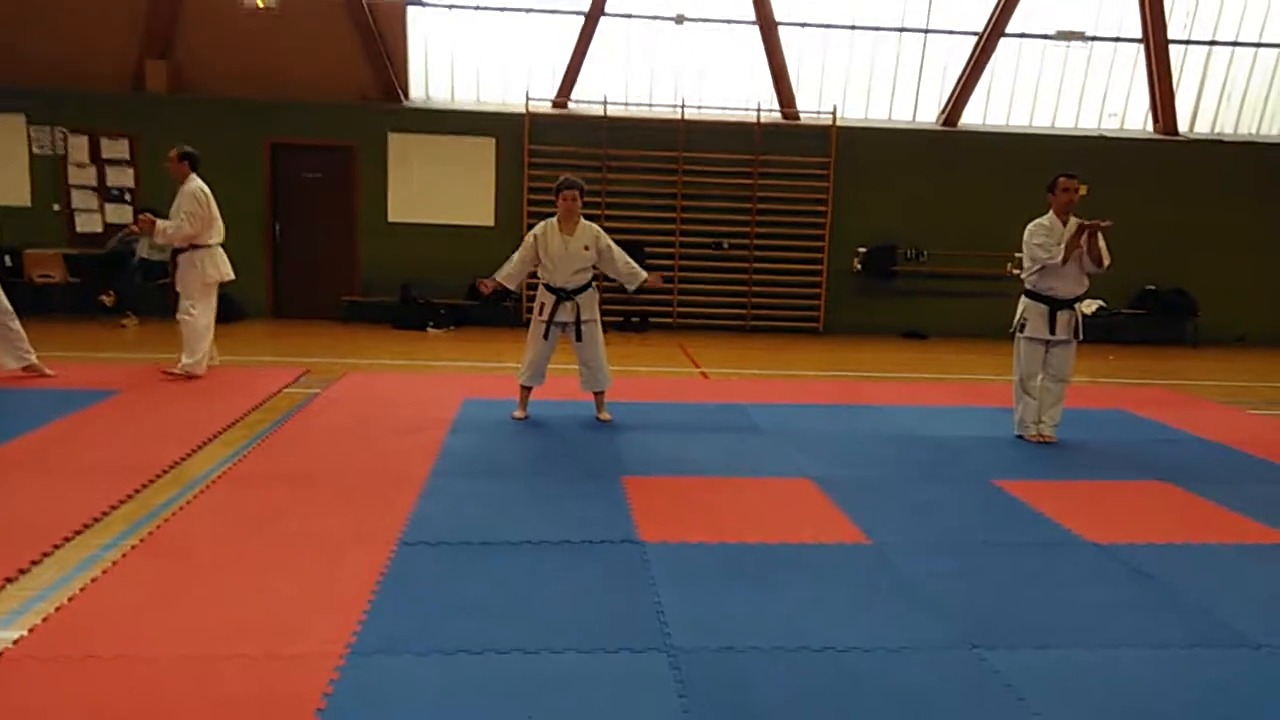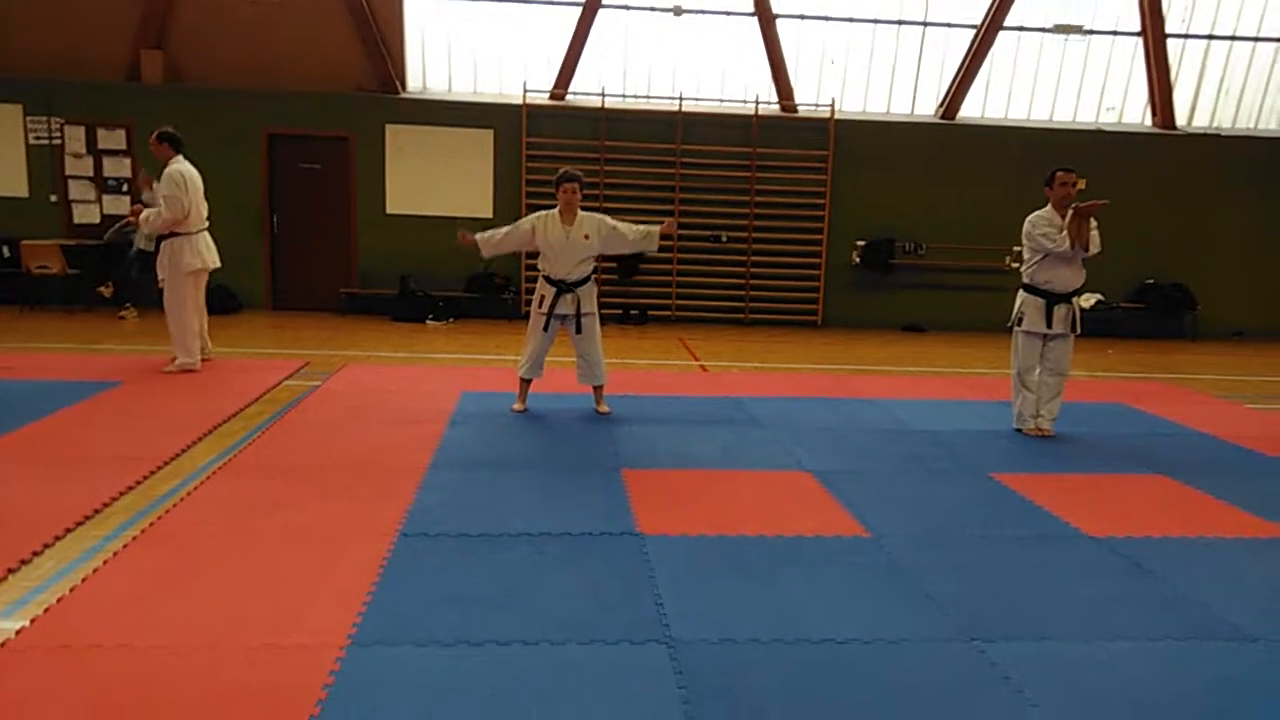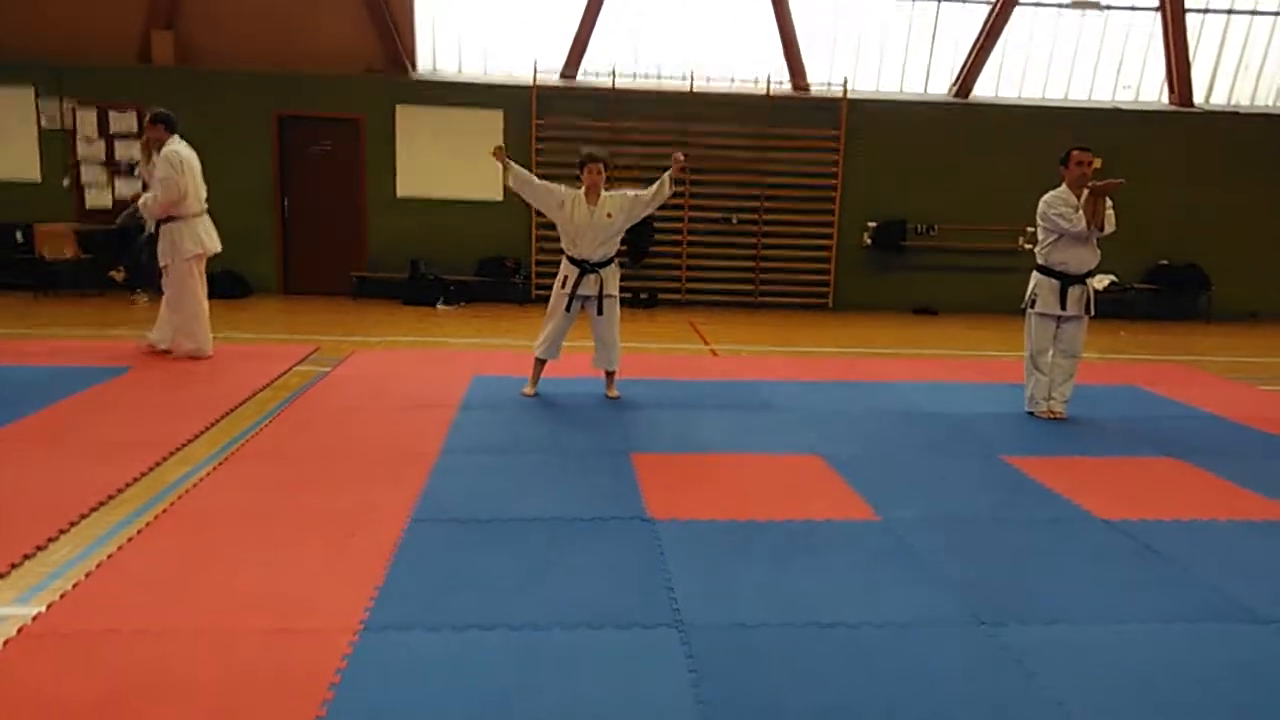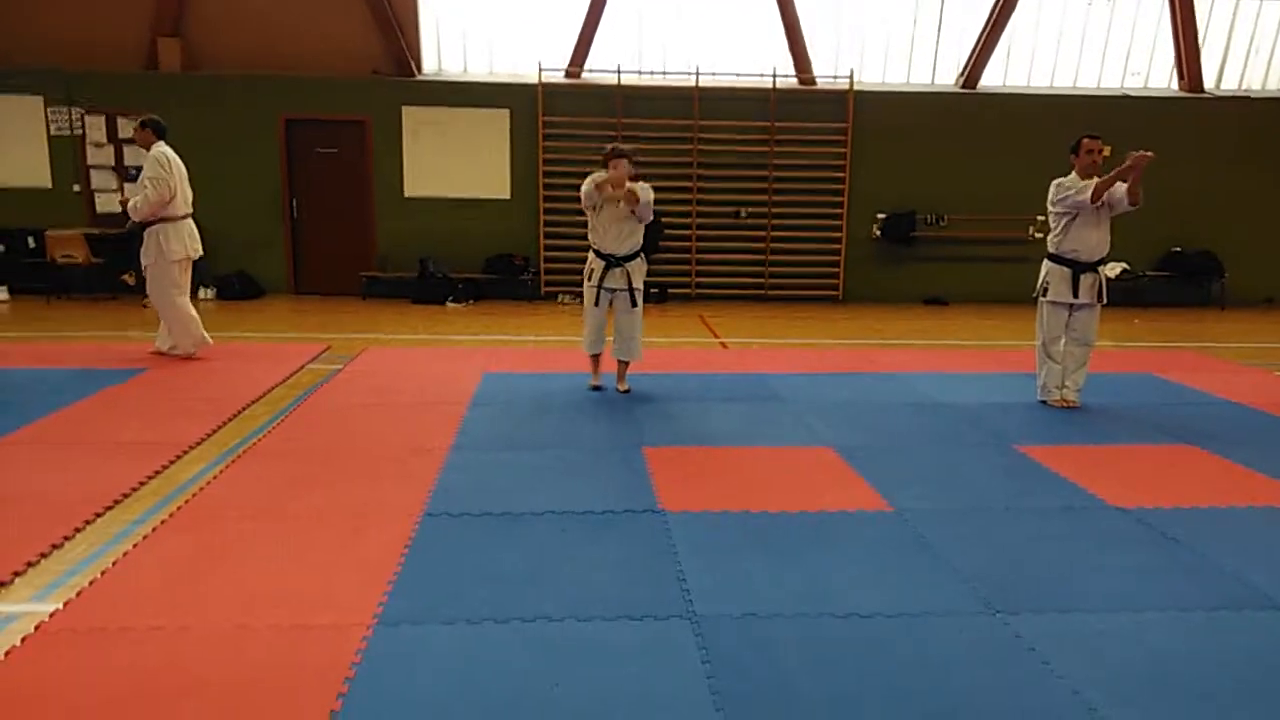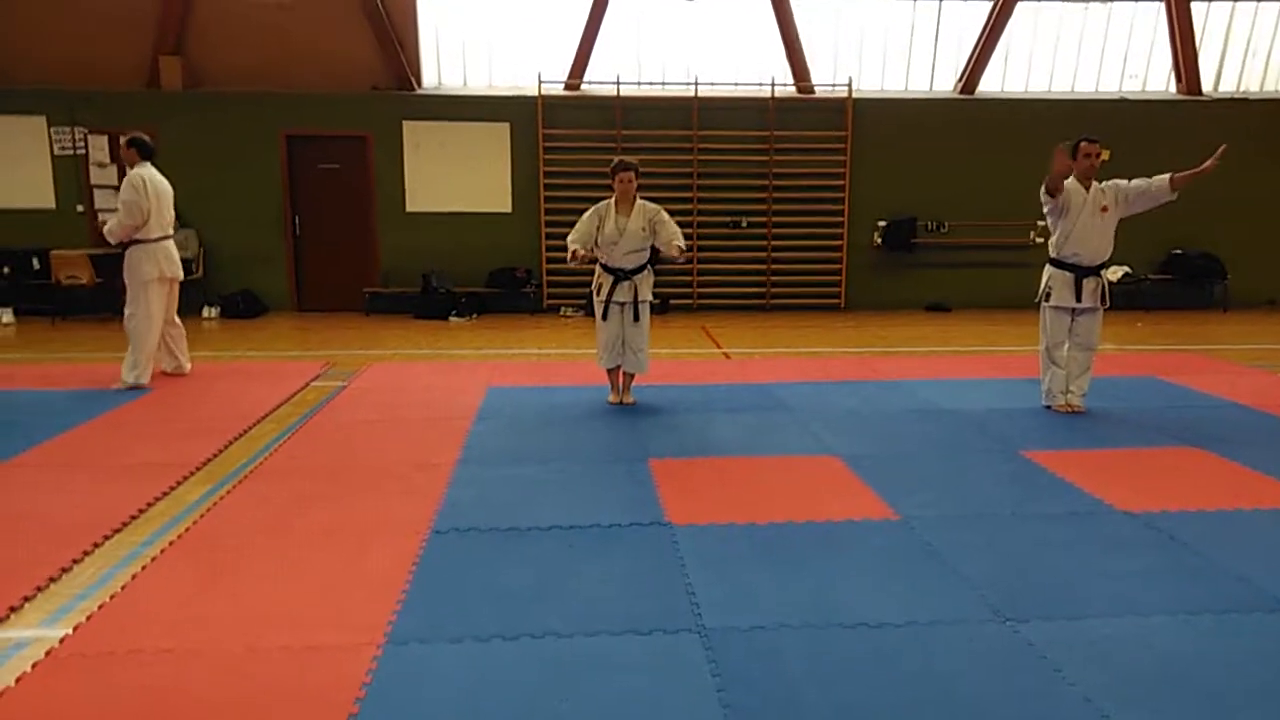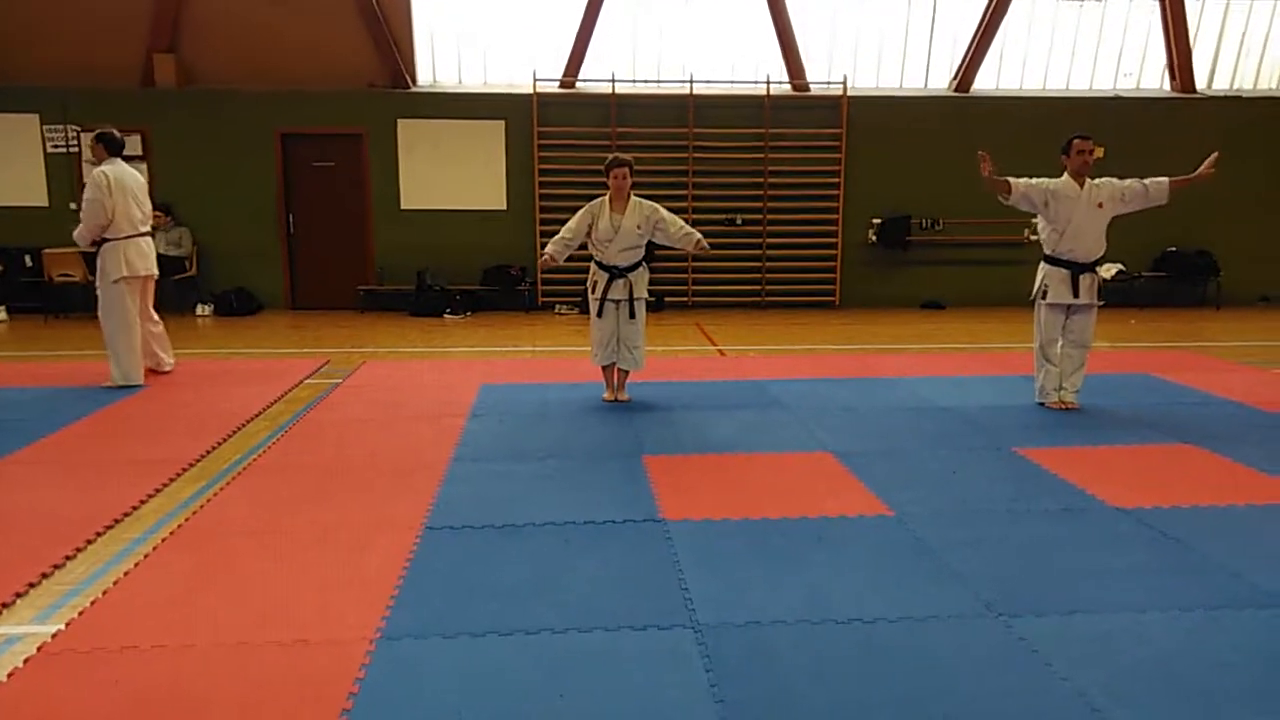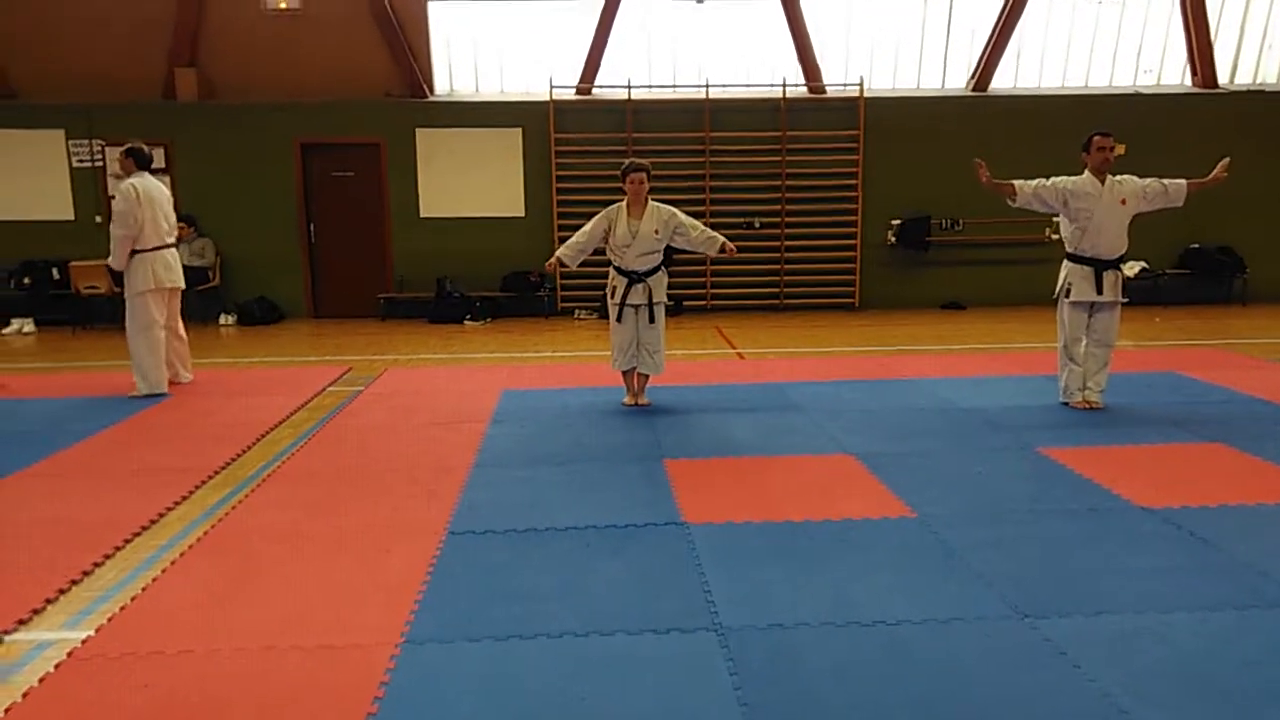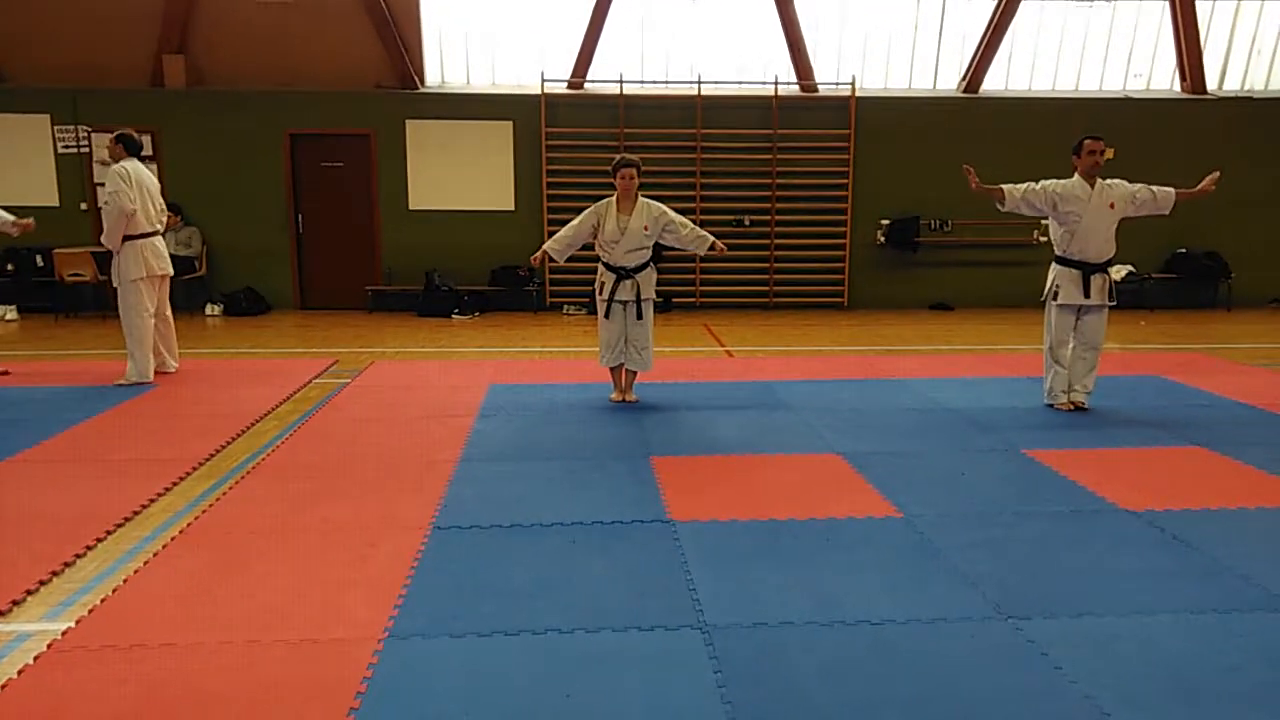
dt=0.4s
person 1, frame 1
left shoulder: (1085, 228)
right shoulder: (1037, 228)
left elbow: (1096, 266)
right elbow: (1056, 259)
left wrist: (1093, 237)
right wrist: (1078, 234)
left hip: (1067, 312)
right hip: (1036, 309)
left knee: (1058, 375)
right knee: (1029, 372)
left ankle: (1046, 425)
right ankle: (1027, 426)
person 1, frame 2
left shoulder: (1084, 221)
right shoulder: (1036, 222)
left elbow: (1084, 250)
right elbow: (1064, 248)
left wrist: (1084, 219)
right wrist: (1076, 217)
left hip: (1065, 306)
right hip: (1034, 303)
left knee: (1056, 369)
right knee: (1027, 366)
left ankle: (1044, 419)
right ankle: (1026, 419)
person 1, frame 3
left shoulder: (1099, 200)
right shoulder: (1051, 201)
left elbow: (1100, 229)
right elbow: (1079, 227)
left wrist: (1100, 197)
right wrist: (1093, 197)
left hip: (1079, 287)
right hip: (1048, 284)
left knee: (1069, 351)
right knee: (1039, 348)
left ankle: (1057, 402)
right ankle: (1038, 402)
person 1, frame 4
left shoulder: (1110, 186)
right shoulder: (1061, 187)
left elbow: (1131, 200)
right elbow: (1090, 196)
left wrist: (1136, 173)
right wrist: (1120, 171)
left hip: (1090, 276)
right hip: (1060, 273)
left knee: (1082, 339)
right knee: (1052, 337)
left ankle: (1070, 391)
right ankle: (1051, 391)
person 1, frame 5
left shoulder: (1114, 193)
right shoulder: (1062, 190)
left elbow: (1157, 187)
right elbow: (1052, 190)
left wrist: (1199, 171)
right wrist: (1056, 174)
left hip: (1091, 280)
right hip: (1060, 278)
left knee: (1084, 344)
right knee: (1054, 342)
left ankle: (1074, 395)
right ankle: (1054, 396)
person 1, frame 6
left shoulder: (1109, 190)
right shoulder: (1048, 190)
left elbow: (1150, 188)
right elbow: (1015, 189)
left wrist: (1194, 177)
right wrist: (991, 179)
left hip: (1087, 277)
right hip: (1055, 275)
left knee: (1079, 341)
right knee: (1049, 340)
left ankle: (1068, 392)
right ankle: (1048, 393)
person 1, frame 7
left shoulder: (1130, 187)
right shoulder: (1068, 188)
left elbow: (1168, 189)
right elbow: (1030, 190)
left wrist: (1208, 180)
right wrist: (993, 184)
left hip: (1110, 275)
right hip: (1078, 273)
left knee: (1103, 340)
right knee: (1073, 339)
left ankle: (1093, 391)
right ankle: (1073, 393)
person 1, frame 8
left shoulder: (1119, 192)
right shoulder: (1057, 191)
left elbow: (1156, 196)
right elbow: (1019, 194)
left wrist: (1196, 191)
right wrist: (981, 189)
left hip: (1098, 278)
right hip: (1066, 276)
left knee: (1090, 343)
right knee: (1058, 341)
left ankle: (1079, 393)
right ankle: (1057, 395)
person 2, frame 1
left shoulder: (193, 190)
right shoulder: (188, 189)
left elbow: (188, 228)
left wrist: (157, 226)
right wrist: (156, 226)
left hip: (200, 260)
right hip: (196, 258)
left knee: (193, 311)
right knee: (199, 310)
left ankle: (192, 365)
right ankle: (206, 357)
person 2, frame 2
left shoulder: (173, 172)
right shoulder: (186, 169)
left elbow: (170, 214)
left wrist: (144, 215)
right wrist: (151, 189)
left hip: (182, 246)
right hip: (194, 243)
left knee: (180, 305)
right knee: (192, 303)
left ankle: (188, 359)
right ankle: (200, 349)
person 2, frame 3
left shoulder: (169, 154)
right shoulder: (183, 150)
left elbow: (167, 196)
left wrist: (143, 201)
right wrist: (150, 159)
left hip: (181, 230)
right hip: (192, 226)
left knee: (187, 292)
right knee: (176, 289)
left ankle: (199, 345)
right ankle: (163, 339)
person 2, frame 4
left shoulder: (156, 156)
right shoulder: (169, 155)
left elbow: (156, 196)
left wrist: (132, 206)
right wrist: (138, 205)
left hip: (167, 233)
right hip: (178, 229)
left knee: (165, 293)
right knee: (173, 292)
left ankle: (194, 341)
right ankle: (173, 343)
person 2, frame 5
left shoulder: (135, 178)
right shoulder: (160, 178)
left elbow: (130, 219)
left wrist: (109, 229)
left hip: (145, 254)
right hip: (164, 250)
left knee: (141, 316)
right knee: (167, 314)
left ankle: (136, 376)
right ankle: (177, 363)
person 2, frame 6
left shoulder: (100, 175)
right shoulder: (135, 175)
left elbow: (95, 219)
left wrist: (81, 236)
left hip: (118, 252)
right hip: (142, 247)
left knee: (119, 316)
right knee: (144, 312)
left ankle: (127, 375)
right ankle: (161, 360)
person 2, frame 7
left shoulder: (129, 188)
right shoulder: (161, 188)
left elbow: (124, 231)
left wrist: (117, 262)
left hip: (145, 263)
right hip: (168, 258)
left knee: (144, 326)
right knee: (171, 323)
left ankle: (152, 383)
right ankle: (180, 372)
person 2, frame 8
left shoulder: (119, 171)
right shoulder: (147, 174)
left elbow: (121, 209)
right elbow: (161, 213)
left wrist: (111, 242)
left hip: (135, 250)
right hip: (154, 246)
left knee: (137, 313)
right knee: (159, 310)
left ankle: (140, 372)
right ankle: (166, 361)
person 3, frame 1
left shoulder: (593, 233)
right shoulder: (542, 231)
left elbow: (616, 260)
right elbow: (521, 259)
left wrist: (643, 278)
right wrist: (495, 282)
left hip: (582, 301)
right hip: (550, 300)
left knee: (593, 356)
right knee: (535, 354)
left ankle: (600, 407)
right ankle: (522, 405)
person 3, frame 2
left shoulder: (596, 223)
right shoulder: (540, 221)
left elbow: (628, 234)
right elbow: (508, 235)
left wrist: (659, 231)
right wrist: (476, 241)
left hip: (581, 294)
right hip: (549, 293)
left knee: (590, 349)
right knee: (535, 347)
left ankle: (599, 400)
right ankle: (521, 398)
person 3, frame 3
left shoulder: (621, 202)
right shoulder: (564, 199)
left elbow: (652, 196)
right elbow: (532, 186)
left wrist: (672, 172)
right wrist: (506, 164)
left hip: (604, 277)
right hip: (572, 274)
left knee: (608, 334)
right knee: (553, 329)
left ankle: (610, 384)
right ankle: (533, 381)
person 3, frame 4
left shoulder: (639, 192)
right shoulder: (597, 193)
left elbow: (644, 198)
right elbow: (590, 188)
left wrist: (624, 193)
right wrist: (607, 181)
left hip: (630, 269)
right hip: (599, 267)
left knee: (629, 327)
right knee: (594, 324)
left ankle: (621, 376)
right ankle: (596, 373)
person 3, frame 5
left shoulder: (652, 212)
right shoulder: (599, 212)
left elbow: (671, 234)
right elbow: (577, 236)
left wrist: (675, 249)
right wrist: (578, 252)
left hip: (637, 283)
right hip: (607, 282)
left knee: (635, 339)
right knee: (609, 338)
left ankle: (627, 389)
right ankle: (614, 389)
person 3, frame 6
left shoulder: (647, 210)
right shoulder: (593, 210)
left elbow: (674, 228)
right elbow: (570, 234)
left wrist: (696, 241)
right wrist: (551, 252)
left hip: (632, 281)
right hip: (602, 280)
left knee: (631, 336)
right knee: (604, 335)
left ankle: (622, 386)
right ankle: (609, 386)
person 3, frame 7
left shoulder: (665, 214)
right shoulder: (611, 215)
left elbow: (694, 231)
right elbow: (584, 238)
left wrist: (722, 243)
right wrist: (559, 256)
left hip: (651, 285)
right hip: (621, 285)
left knee: (650, 340)
right knee: (623, 340)
left ankle: (642, 390)
right ankle: (629, 390)
person 3, frame 8
left shoulder: (654, 211)
right shoulder: (600, 211)
left elbow: (683, 230)
right elbow: (573, 232)
left wrist: (712, 242)
right wrist: (546, 250)
left hip: (640, 282)
right hip: (610, 281)
left knee: (638, 337)
right knee: (611, 336)
left ankle: (629, 387)
right ankle: (617, 387)
